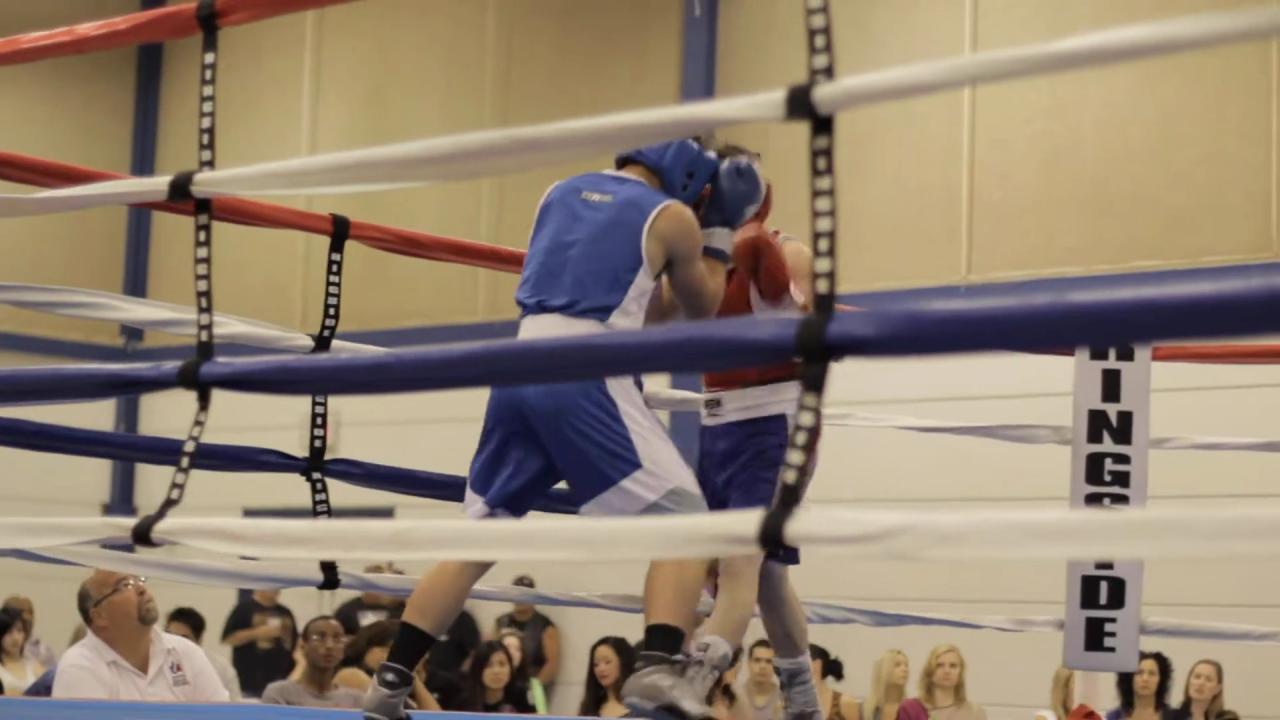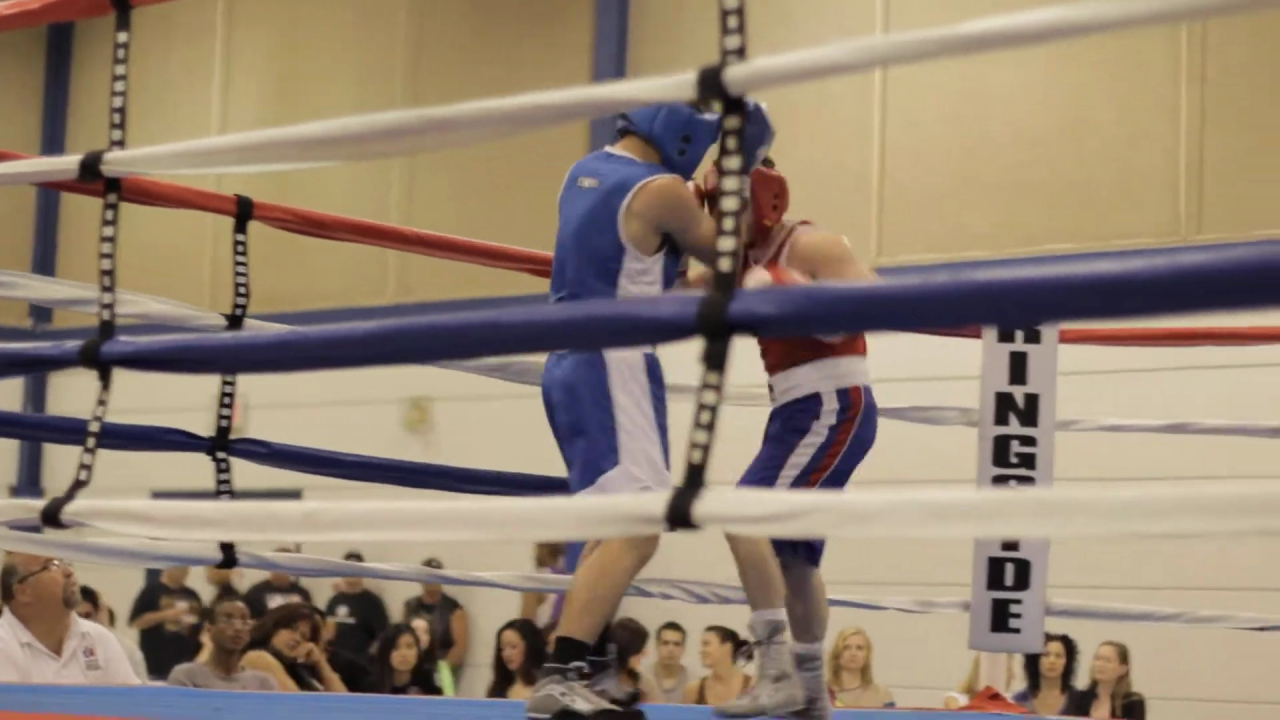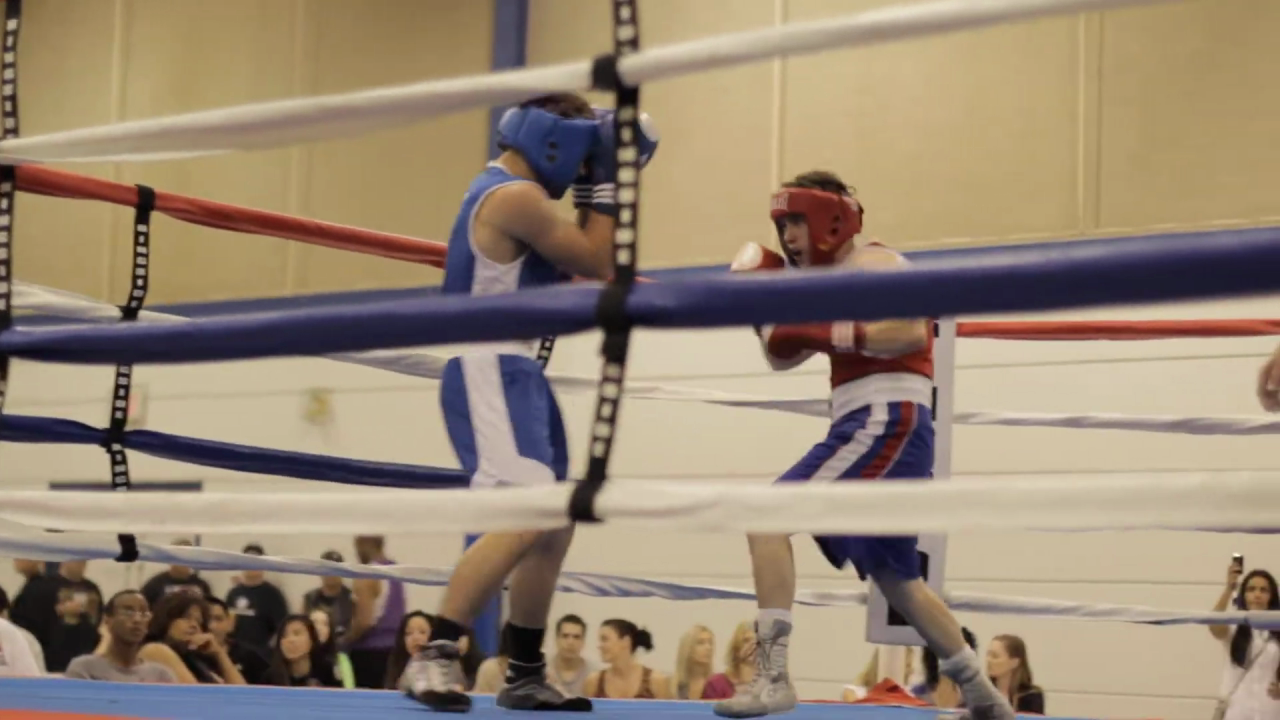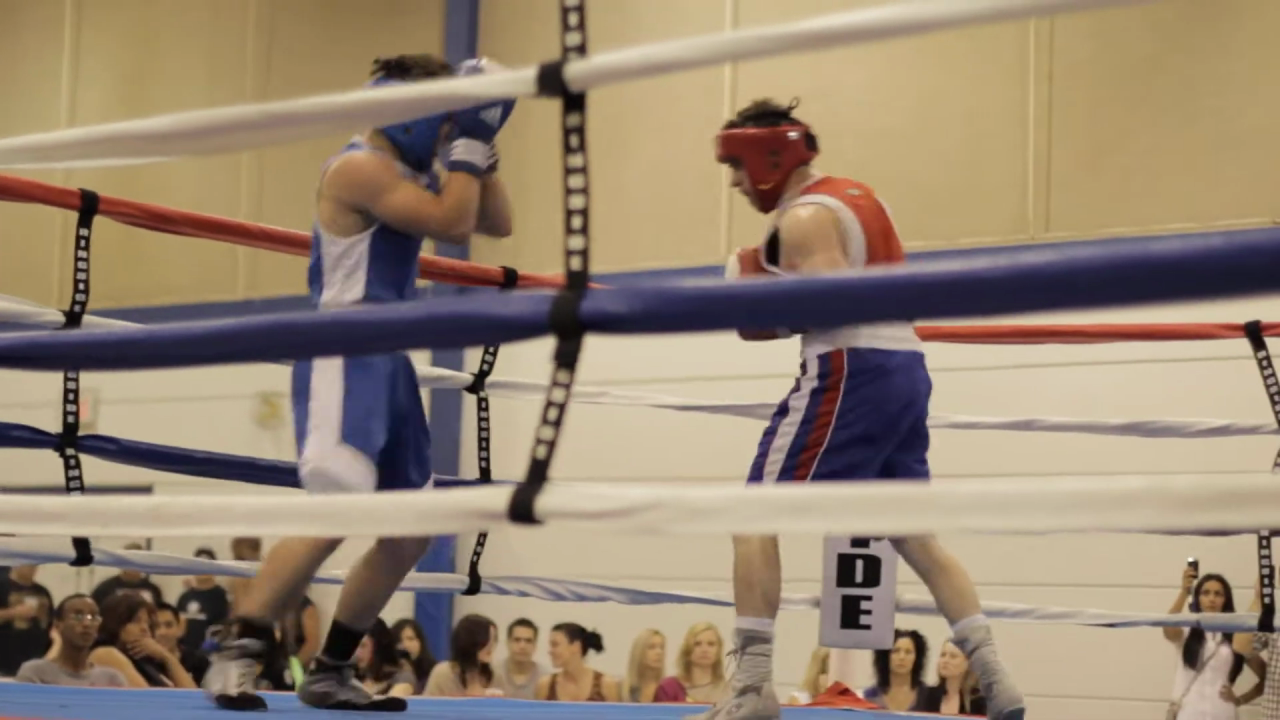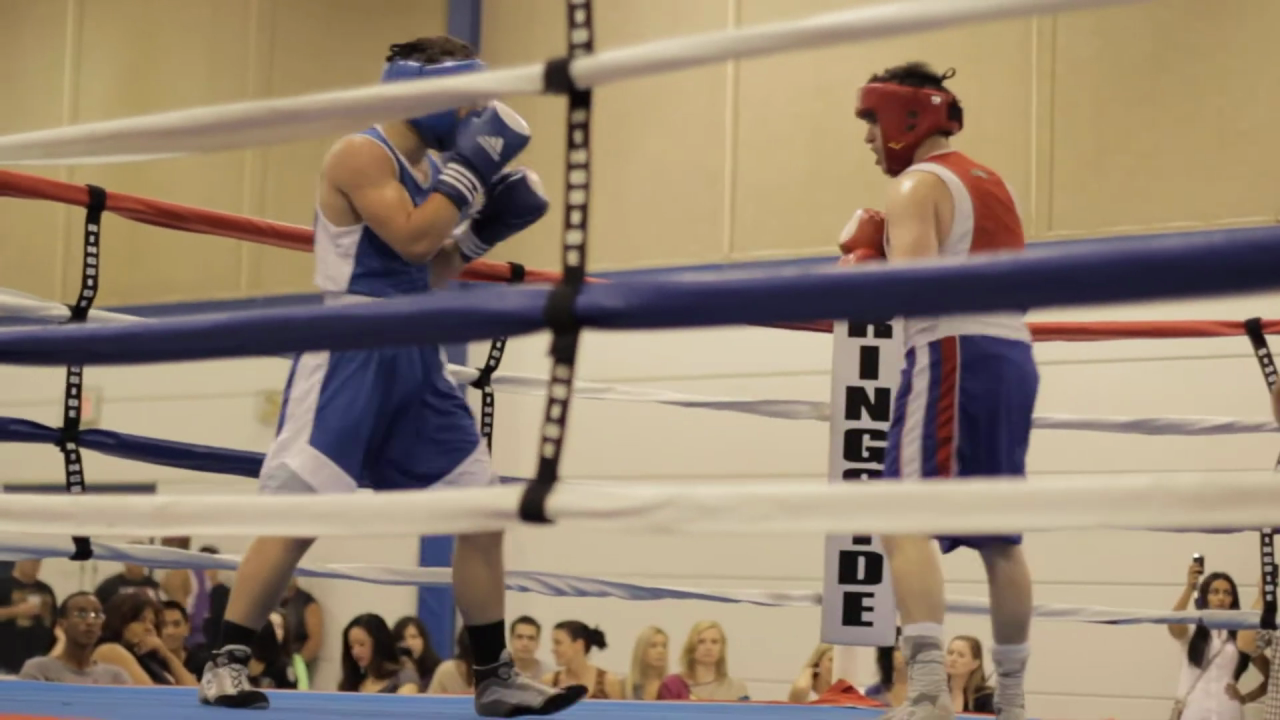
dt=0.5s
person 1, frame 1
left shoulder: (560, 193)
right shoulder: (673, 216)
right elbow: (703, 309)
right wrist: (720, 228)
right hip: (591, 376)
right ankle: (660, 669)
person 1, frame 2
left shoulder: (584, 172)
right shoulder: (659, 187)
right elbow: (719, 251)
right wrist: (741, 169)
left hip: (568, 364)
right hip: (613, 366)
left knee: (626, 528)
right knee: (632, 530)
left ankle: (582, 668)
person 1, frame 3
left shoulder: (502, 191)
right shoulder: (516, 198)
left elbow: (576, 250)
right elbow: (596, 264)
left wrist: (597, 184)
right wrist: (608, 183)
left hip: (515, 373)
right hip: (490, 374)
left knee: (553, 529)
right knee: (524, 521)
right ankle: (435, 658)
person 1, frame 4
left shoulder: (410, 173)
right shoulder: (359, 168)
left elbow: (498, 224)
right elbow: (441, 224)
left wrist: (477, 135)
right wrist: (469, 138)
left hip: (390, 364)
right hip: (344, 358)
left knee: (408, 530)
left ankle: (332, 672)
right ankle: (235, 657)
person 1, frame 5
left shoulder: (425, 172)
right shoulder: (359, 154)
right elbow: (411, 240)
left wrist: (484, 229)
right wrist: (470, 167)
left hip: (414, 356)
right hip: (349, 352)
right ankle: (226, 663)
person 2, frame 1
left shoulder: (787, 256)
left wrist: (780, 290)
left hip: (777, 429)
right hip: (720, 432)
left knee: (742, 556)
right knee: (763, 576)
person 2, frame 2
left shoulder: (808, 242)
right shoulder: (759, 251)
left wrist: (790, 288)
left hip: (832, 410)
right hip: (801, 411)
right knee: (793, 551)
person 2, frame 3
left shoulder: (871, 262)
left elbow: (912, 333)
right elbow: (780, 359)
left wrist: (829, 332)
left hip: (887, 426)
right hip: (874, 431)
right knee: (898, 579)
person 2, frame 4
left shoulder: (805, 217)
right shoulder: (840, 200)
right wrist: (769, 278)
left hip: (848, 377)
right hip: (903, 372)
right knee: (918, 536)
person 2, frame 5
left shoulder: (916, 186)
right shoulder: (985, 181)
left wrist: (862, 273)
right wrist: (887, 264)
left hip: (953, 363)
right hip: (1010, 361)
left knee: (904, 529)
right knee: (1000, 541)
